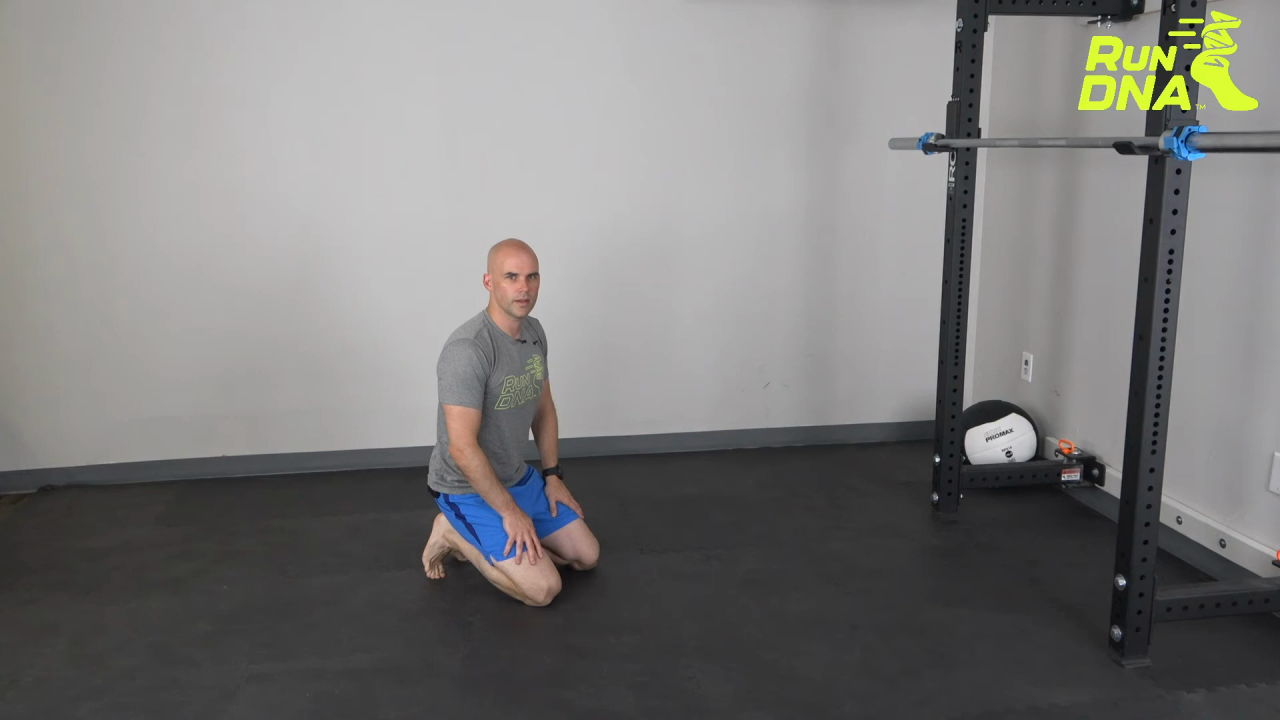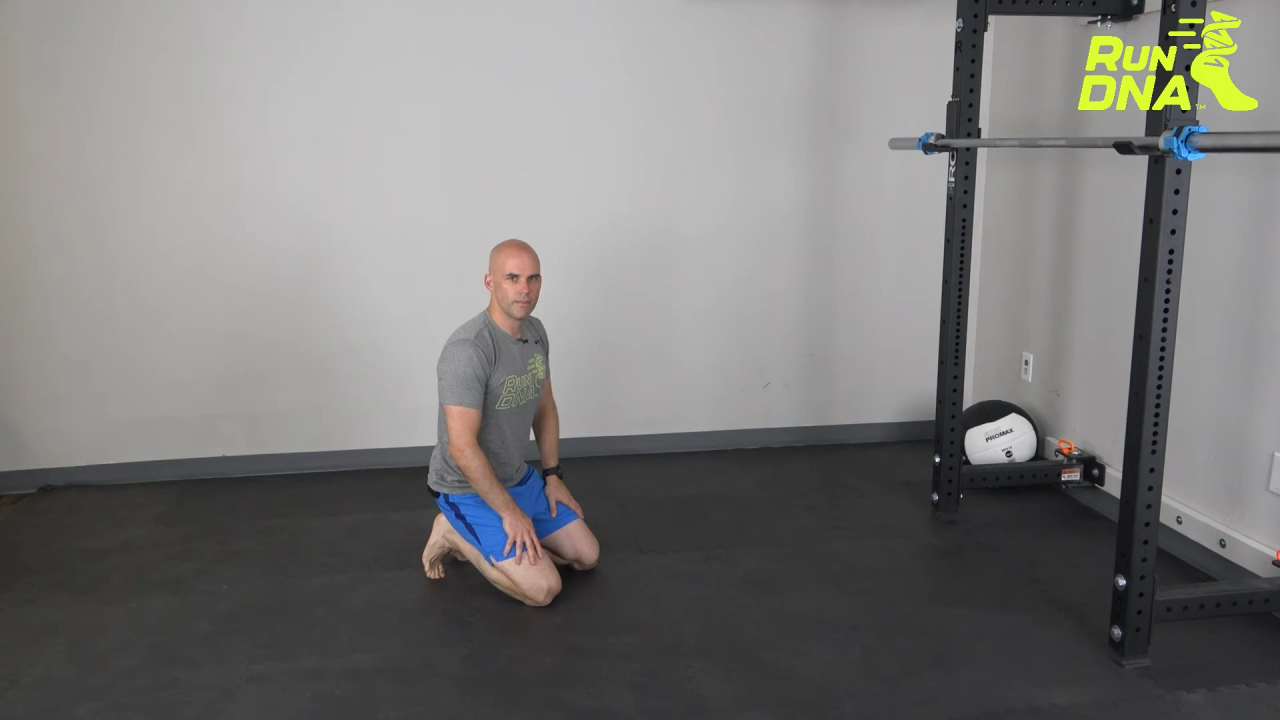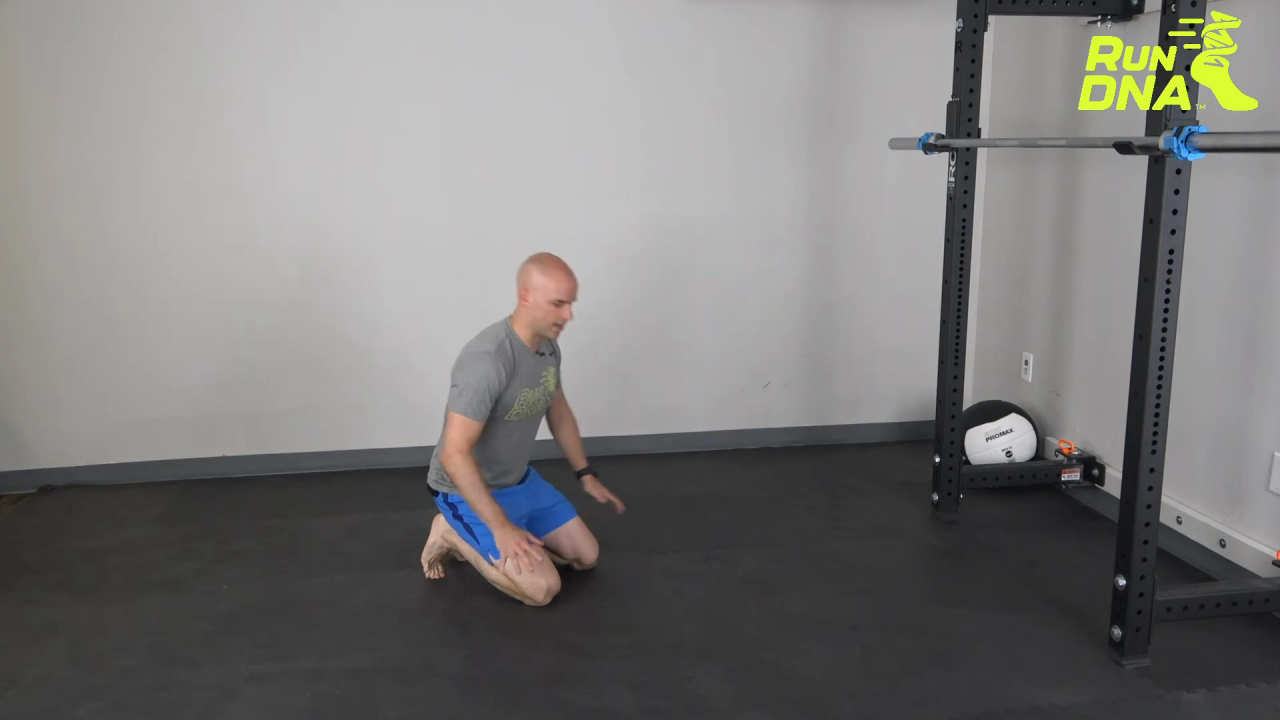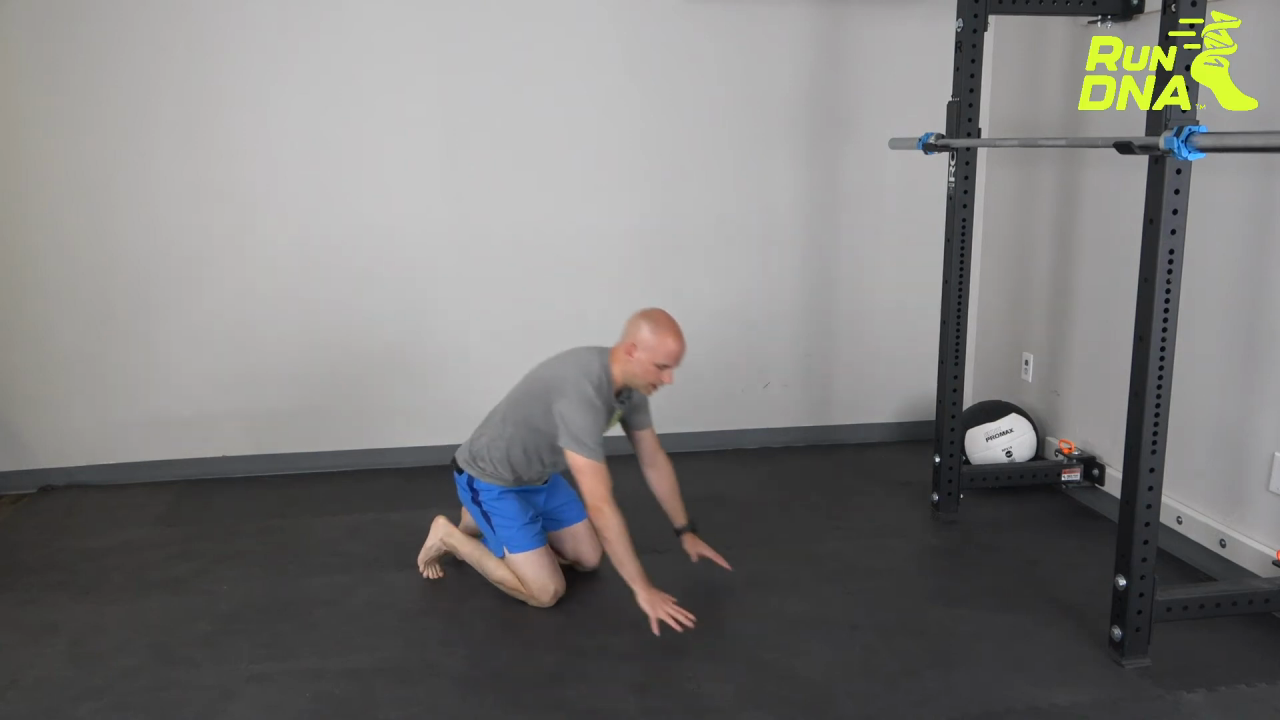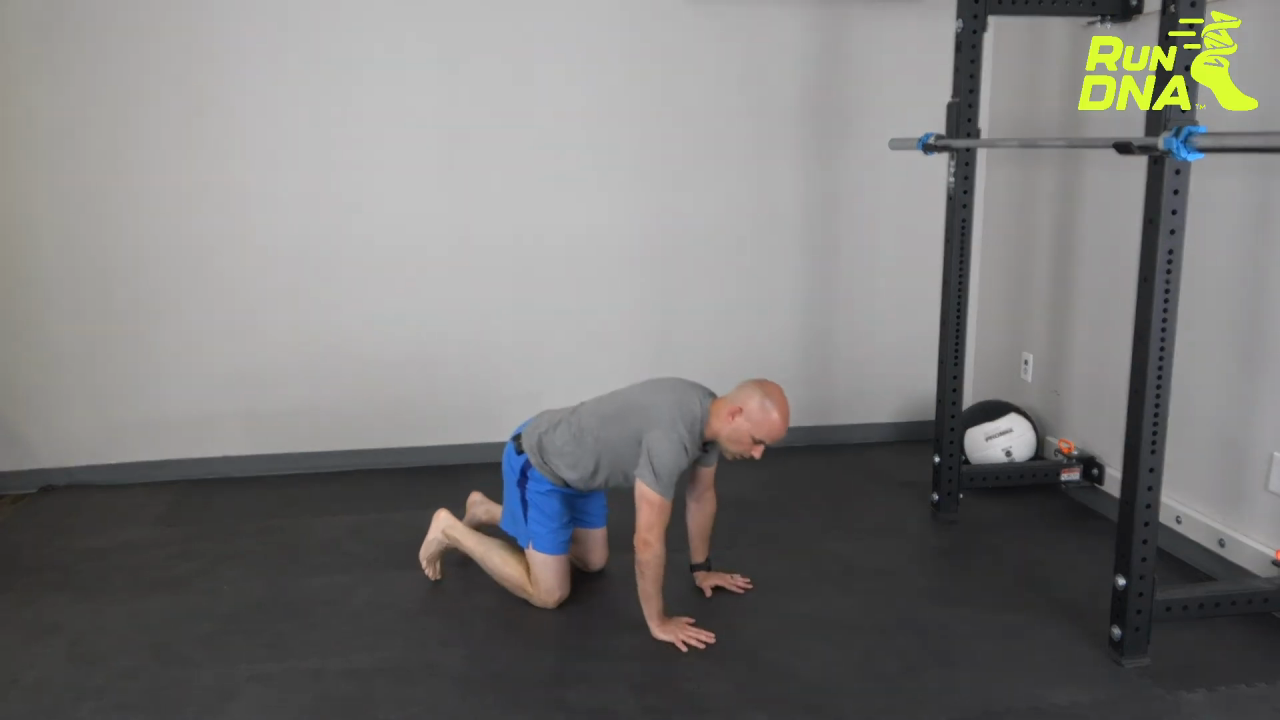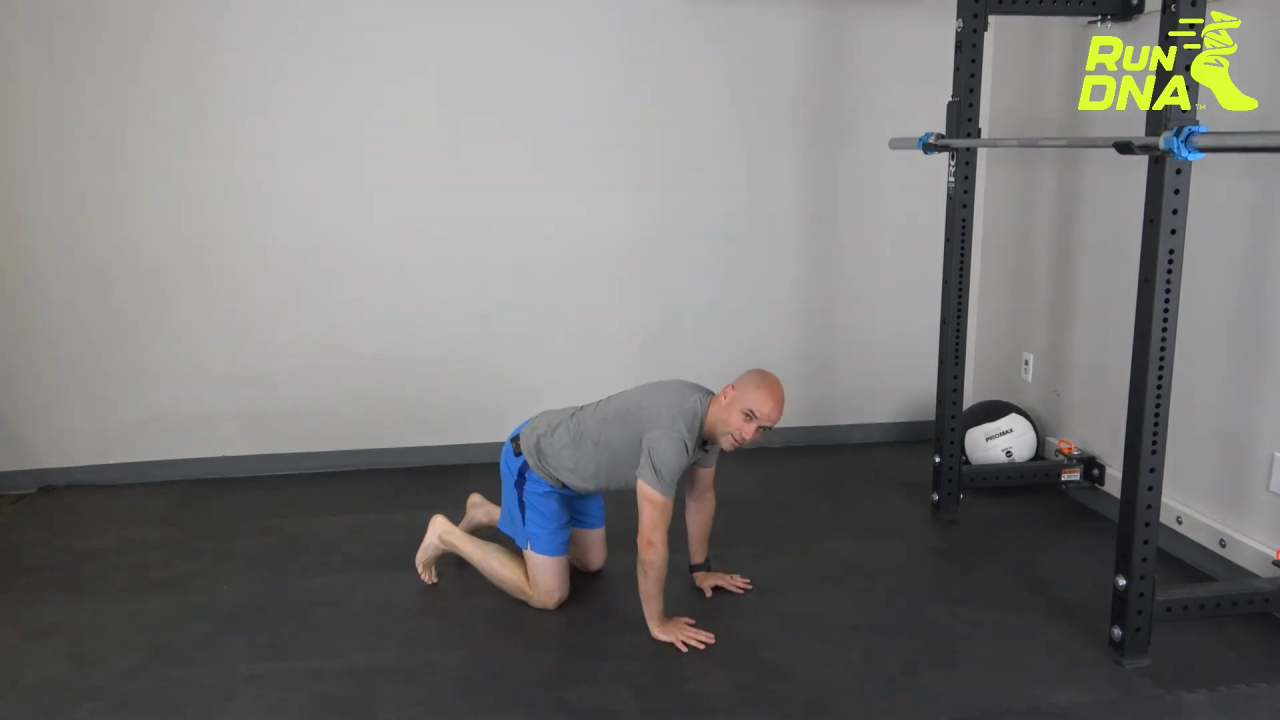
dt=0.7s
person 1, frame 1
left shoulder: (534, 332)
right shoulder: (468, 350)
left elbow: (543, 408)
right elbow: (463, 448)
left wrist: (553, 476)
right wrist: (510, 512)
left hip: (519, 476)
right hip: (469, 490)
left knee: (586, 555)
right knee: (542, 588)
left ankle: (478, 538)
right ankle: (455, 534)
person 1, frame 2
left shoulder: (536, 332)
right shoulder: (468, 350)
left elbow: (545, 408)
right elbow: (463, 448)
left wrist: (553, 476)
right wrist: (510, 512)
left hip: (519, 477)
right hip: (469, 490)
left knee: (586, 556)
right knee: (543, 589)
left ankle: (483, 538)
right ankle: (455, 534)
person 1, frame 3
left shoulder: (547, 344)
right shoulder: (487, 361)
left elbow: (558, 411)
right elbow: (455, 454)
left wrist: (585, 474)
right wrist: (500, 528)
left hip: (520, 480)
right hip: (471, 490)
left knee: (586, 556)
right knee: (542, 588)
right ankle: (454, 533)
person 1, frame 4
left shoulder: (630, 385)
right shoulder: (581, 394)
left elbow: (654, 461)
right elbow: (600, 505)
left wrist: (686, 531)
right wrist: (642, 589)
right hip: (493, 478)
left knee: (587, 559)
right knee: (546, 591)
left ankle: (481, 523)
right ankle: (450, 536)
person 1, frame 5
left shoulder: (710, 415)
right shoulder: (673, 435)
left elbow: (701, 495)
right elbow: (648, 542)
left wrist: (701, 568)
right wrist: (658, 621)
left hip: (573, 463)
right hip: (537, 464)
left knee: (593, 563)
right knee: (549, 594)
left ankle: (486, 510)
right ankle: (452, 530)
person 1, frame 6
left shoulder: (712, 418)
right shoulder: (673, 434)
left elbow: (701, 496)
right elbow: (651, 541)
left wrist: (700, 569)
right wrist: (657, 623)
left hip: (572, 465)
right hip: (534, 463)
left knee: (592, 563)
right knee: (548, 595)
left ankle: (487, 512)
right ankle: (447, 535)
